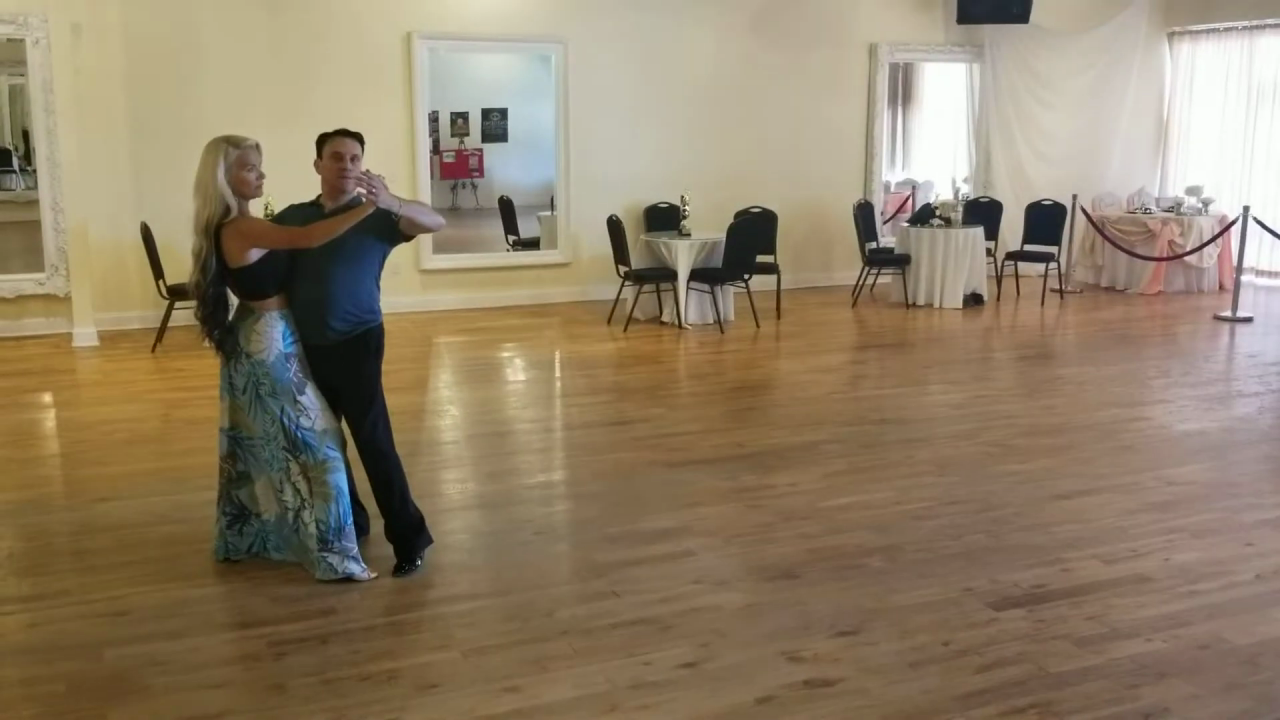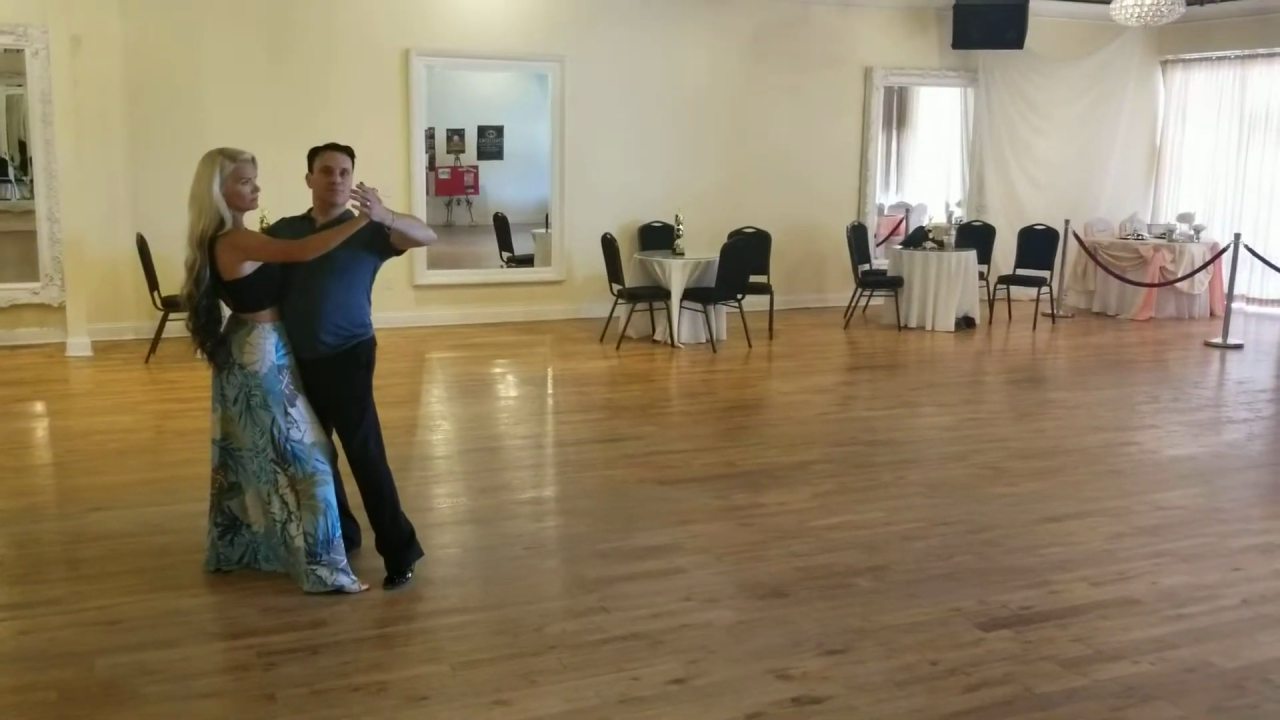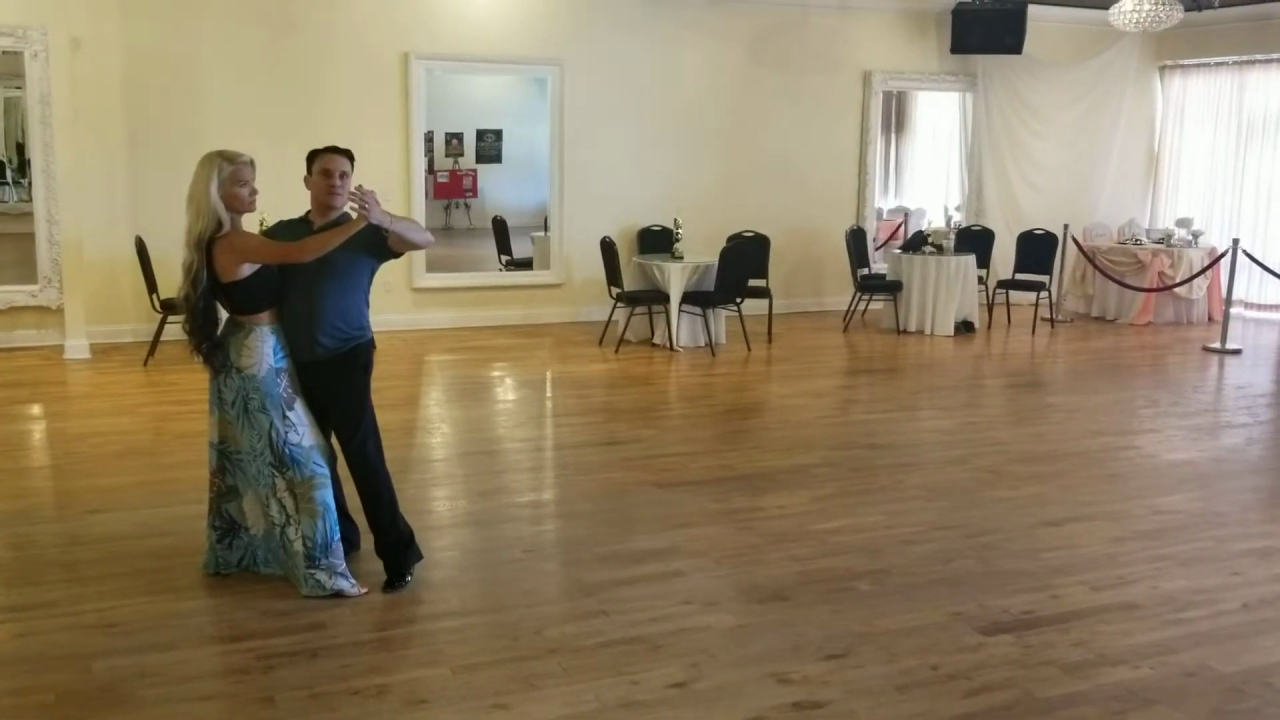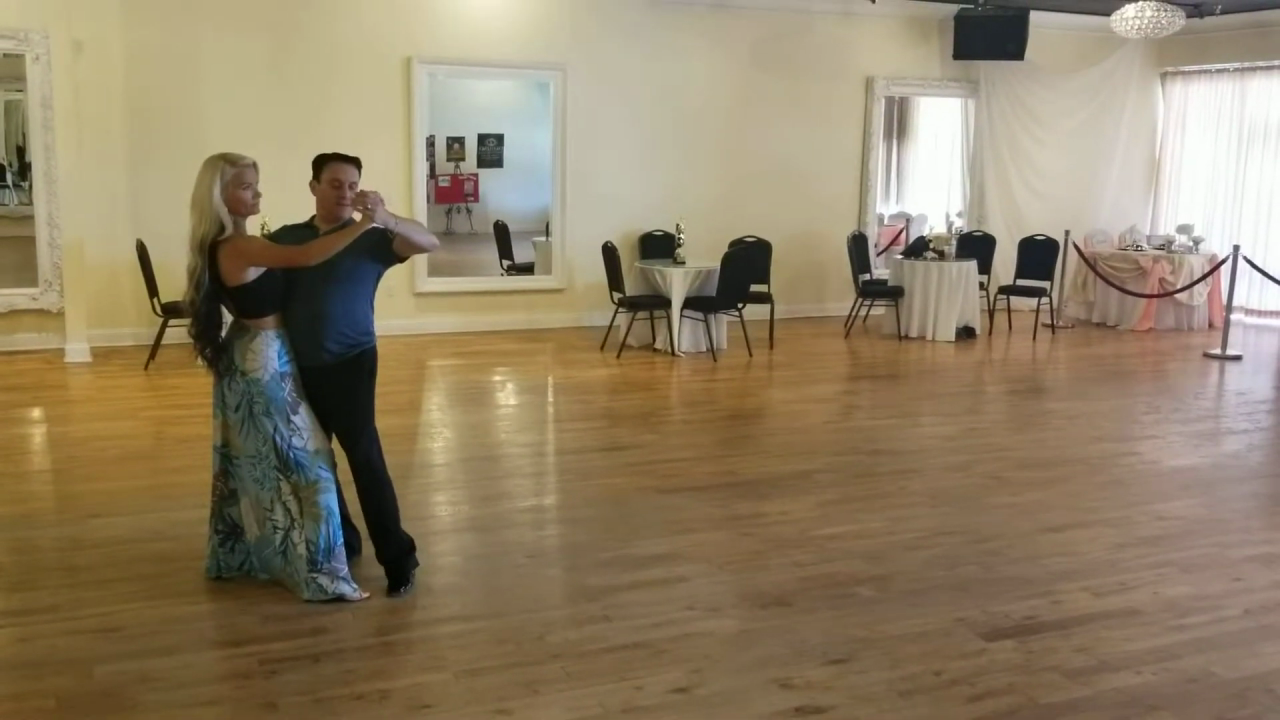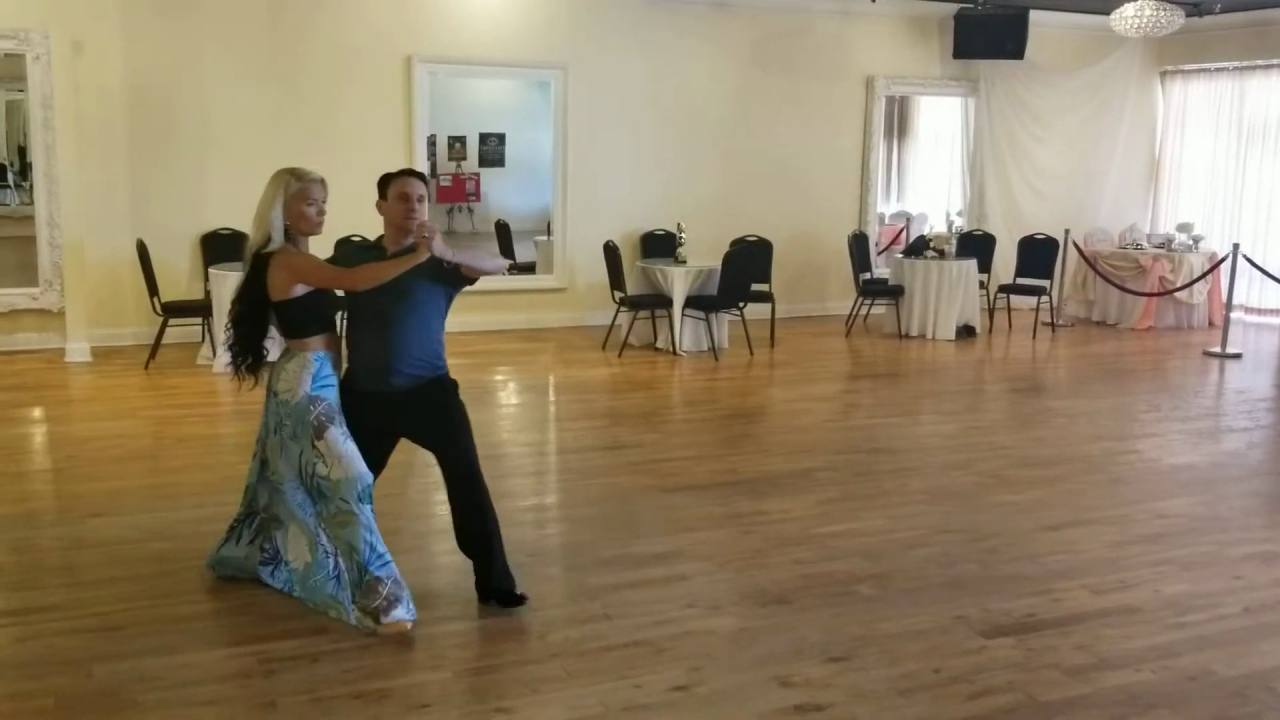
dt=1s
person 1, frame 1
left shoulder: (231, 227)
right shoulder: (242, 229)
right elbow: (309, 238)
right wrist: (368, 206)
left hip: (255, 340)
right hip: (269, 343)
left knee: (260, 445)
right knee: (314, 443)
left ankle: (246, 537)
right ankle: (331, 552)
person 1, frame 2
left shoulder: (223, 240)
right shoulder: (236, 241)
right elbow: (301, 252)
right wrist: (361, 220)
left hip: (246, 351)
right hip: (260, 355)
left knee: (251, 456)
right knee: (300, 457)
left ankle: (237, 548)
right ankle: (319, 565)
person 1, frame 3
left shoulder: (220, 242)
right shoulder: (234, 243)
right elbow: (299, 254)
right wrist: (360, 222)
left hip: (243, 354)
right hip: (258, 357)
left knee: (247, 460)
right knee: (298, 460)
left ankle: (235, 552)
right ankle: (318, 569)
person 1, frame 4
left shoulder: (223, 246)
right shoulder: (240, 247)
right elbow: (306, 257)
right wrist: (363, 224)
left hip: (246, 358)
right hip: (264, 361)
left knee: (251, 464)
right knee: (307, 464)
left ankle: (237, 556)
right ankle: (320, 573)
person 1, frame 5
left shoulder: (290, 261)
right shoulder: (289, 261)
right elbow: (355, 282)
right wrist: (418, 255)
left hip: (303, 381)
right hip: (308, 385)
left knee: (286, 484)
right knee: (349, 485)
left ankle: (245, 558)
right ankle: (376, 603)
person 2, frame 1
left shoulder: (375, 217)
right shoulder: (292, 217)
left elbow: (435, 222)
left wrist: (391, 202)
left hip: (356, 344)
right hip: (306, 347)
left knee: (374, 441)
left ankle: (410, 538)
right ankle: (348, 521)
person 2, frame 2
left shoulder: (366, 231)
right shoulder: (283, 230)
left elbow: (426, 236)
left wrist: (384, 216)
left hip: (347, 358)
right hip: (297, 361)
left knee: (365, 455)
left ankle: (399, 551)
right ankle: (338, 534)
person 2, frame 3
left shoulder: (364, 234)
right shoulder: (281, 233)
left elbow: (424, 239)
left wrist: (381, 218)
left hip: (345, 361)
right hip: (295, 363)
left knee: (364, 458)
left ankle: (399, 554)
right ankle: (338, 537)
person 2, frame 4
left shoulder: (370, 239)
right shoulder: (285, 238)
left elbow: (428, 242)
left wrist: (385, 217)
left hip: (349, 365)
right hip: (298, 369)
left knee: (365, 459)
left ankle: (398, 558)
right ankle: (340, 541)
person 2, frame 5
left shoulder: (441, 262)
right shoulder: (352, 258)
left elbow: (496, 265)
left wrist: (445, 252)
left hip: (428, 389)
right hip: (365, 392)
left knee: (465, 474)
left ankle: (494, 579)
